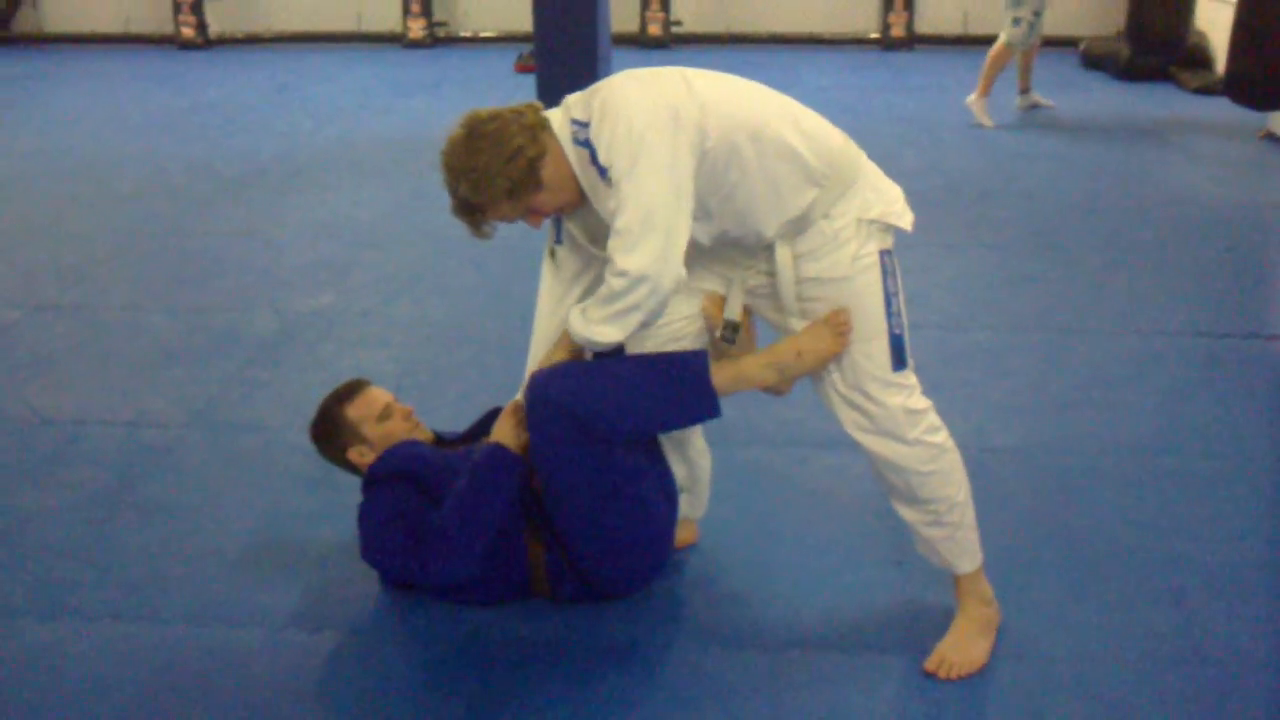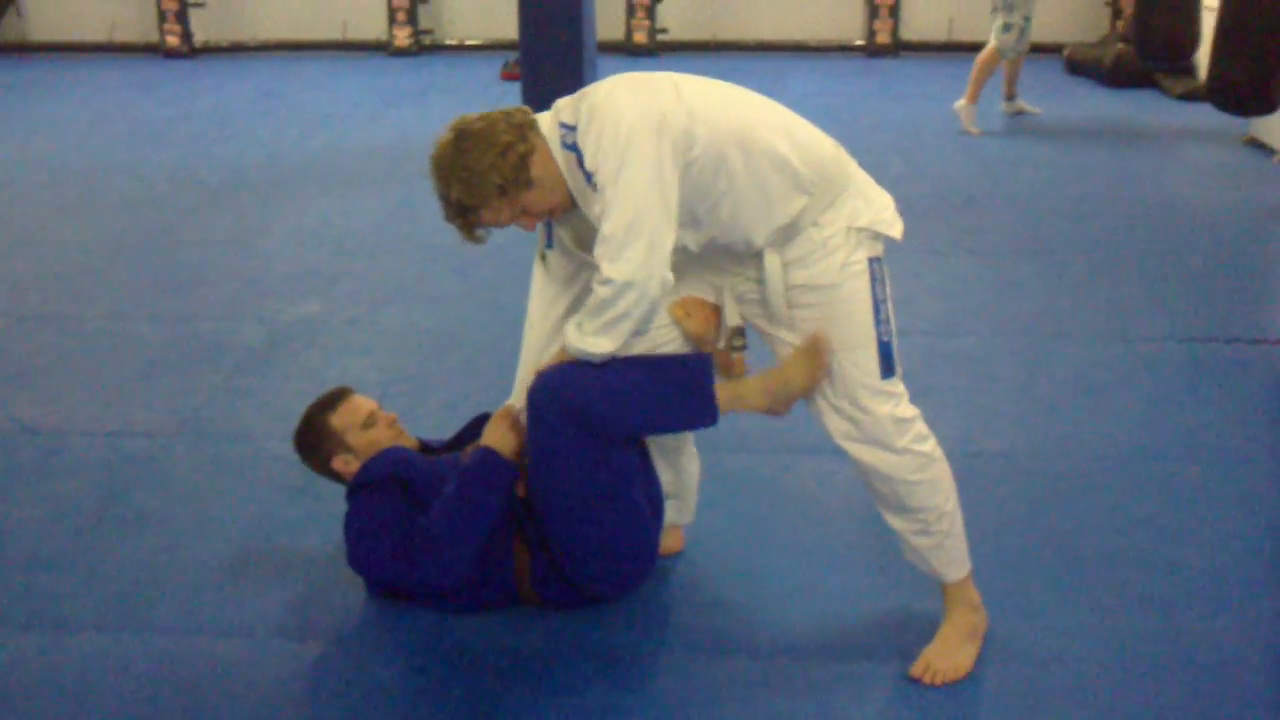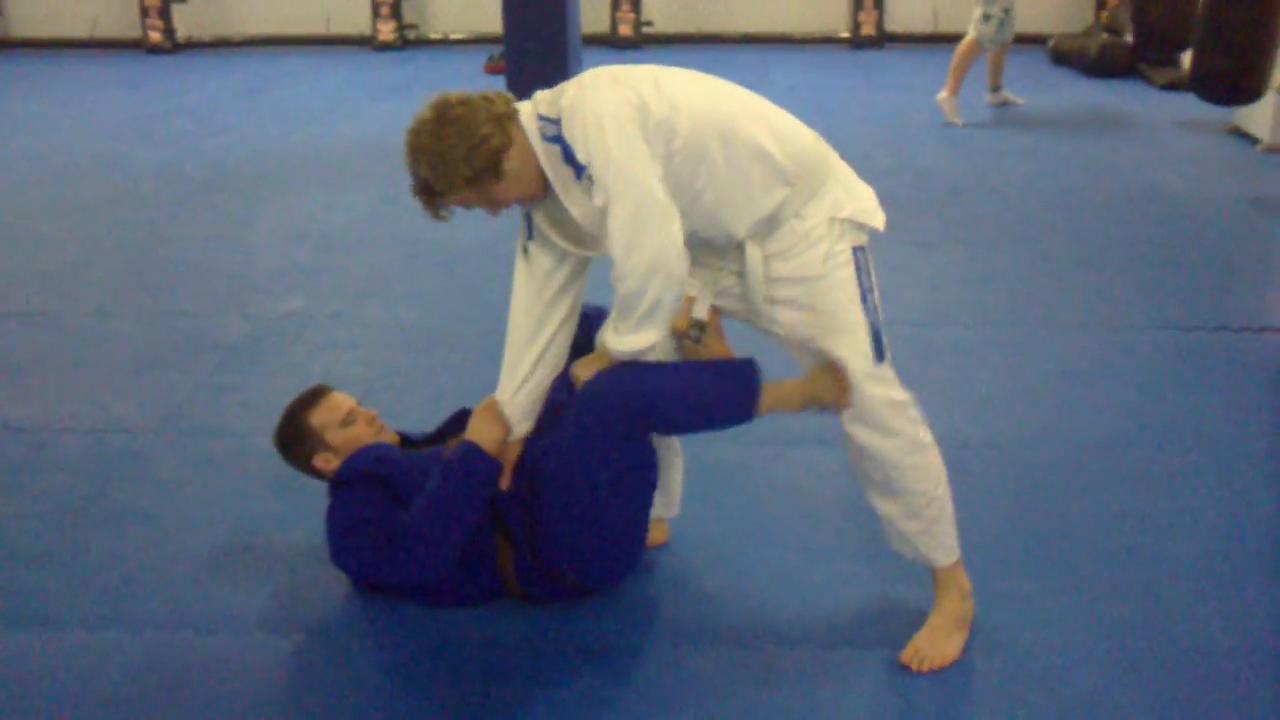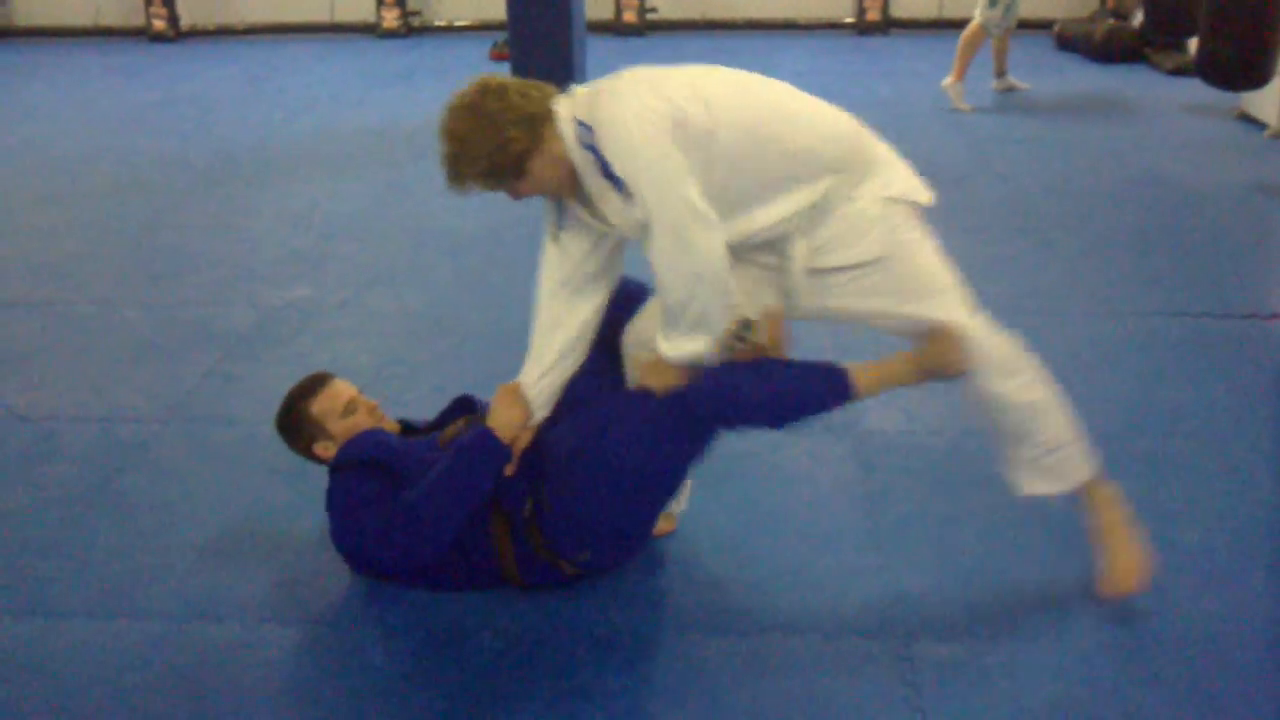
dt=0.2s
person 1, frame 1
left shoulder: (629, 123)
right shoulder: (574, 162)
left elbow: (645, 274)
right elbow: (567, 288)
left wrist: (569, 345)
left hip: (828, 220)
left knee: (885, 410)
left ankle: (976, 598)
person 1, frame 2
left shoulder: (618, 128)
right shoulder: (563, 171)
left elbow: (632, 280)
right elbow: (558, 298)
left wrist: (563, 360)
left hip: (818, 227)
left knee: (872, 418)
left ankle: (963, 605)
person 1, frame 3
left shoulder: (595, 120)
right shoulder: (543, 168)
left elbow: (653, 262)
right elbow: (541, 302)
left wrist: (611, 357)
right wrist: (506, 429)
left hip: (800, 218)
right hip: (709, 237)
left knee: (868, 399)
right knee: (633, 366)
left ankle: (952, 590)
person 1, frame 4
left shoulder: (628, 137)
right shoulder: (576, 170)
left elbow: (694, 257)
right elbow: (568, 297)
left wrist: (676, 356)
right wrist: (524, 415)
left hip: (845, 200)
right hip: (749, 234)
left knee: (974, 349)
right knee: (647, 351)
left ankle: (1097, 500)
person 2, frame 1
left shoulder: (439, 452)
right shoulder: (386, 517)
right elbow: (451, 558)
left wrist: (534, 438)
right wrist: (502, 453)
left hip: (633, 498)
right hip: (616, 545)
right knee: (552, 392)
left ankle: (727, 350)
right ankle: (762, 367)
person 2, frame 2
left shoulder: (424, 459)
right shoulder: (370, 526)
right elbow: (440, 562)
right wrist: (492, 459)
left hip: (614, 502)
right hip: (599, 549)
right knee: (558, 390)
left ankle: (717, 362)
right ankle: (757, 391)
person 2, frame 3
left shoulder: (405, 454)
right shoulder: (354, 524)
right elbow: (424, 557)
left wrist: (505, 443)
right wrist: (478, 454)
left hip: (549, 483)
right hip: (576, 547)
left knee: (578, 329)
right knee: (614, 395)
left ankle: (695, 346)
right ankle: (799, 391)
person 2, frame 4
left shoulder: (407, 441)
right shoulder: (357, 508)
right elbow: (425, 533)
right wrist: (491, 439)
left hip: (563, 467)
right hip: (567, 523)
left knee: (614, 302)
right knee: (699, 401)
right ankle: (905, 367)
